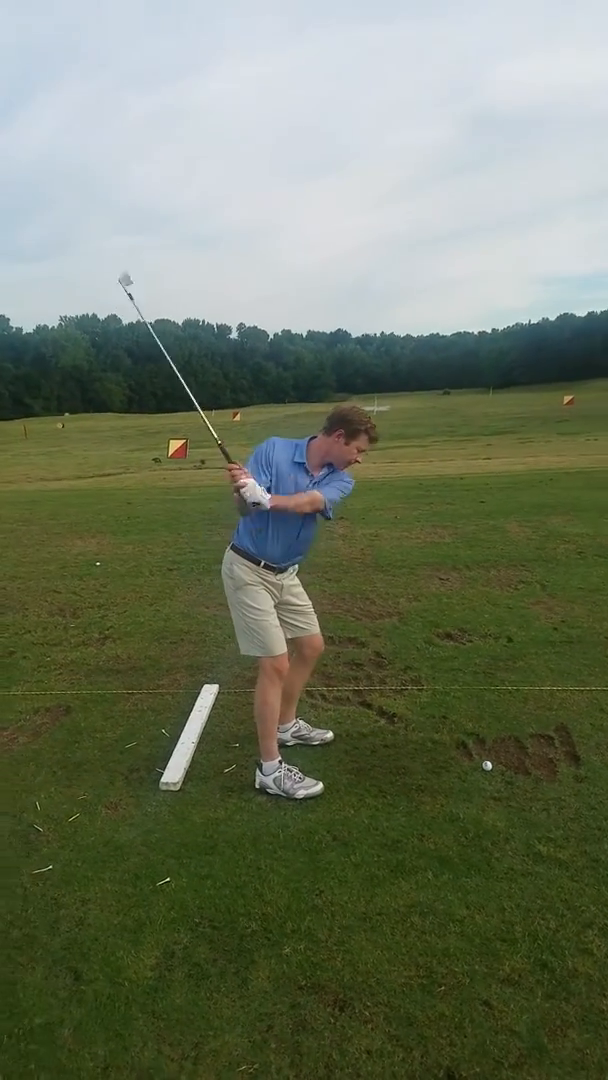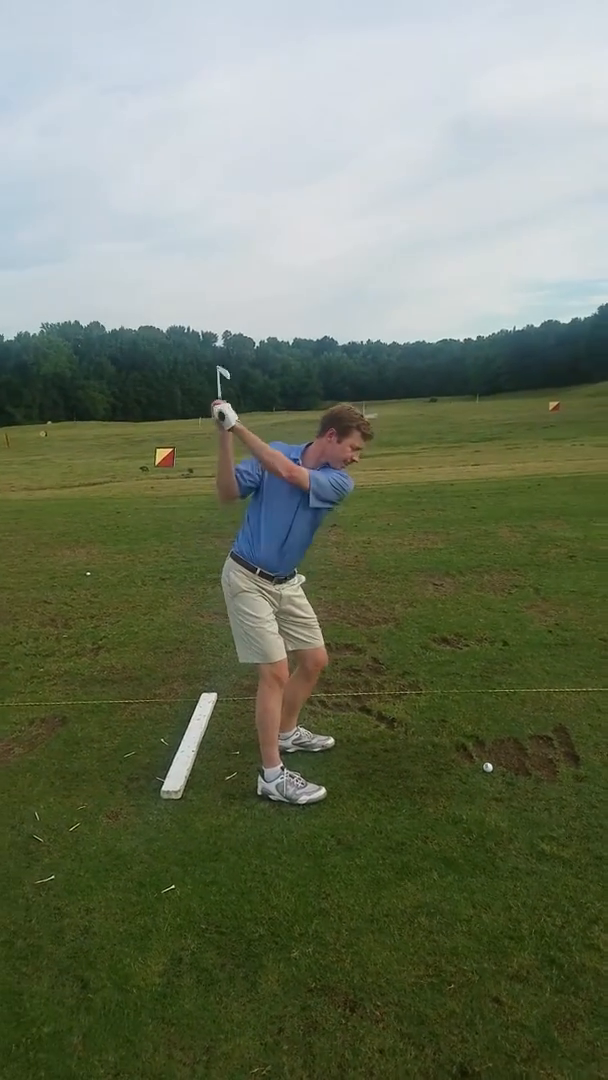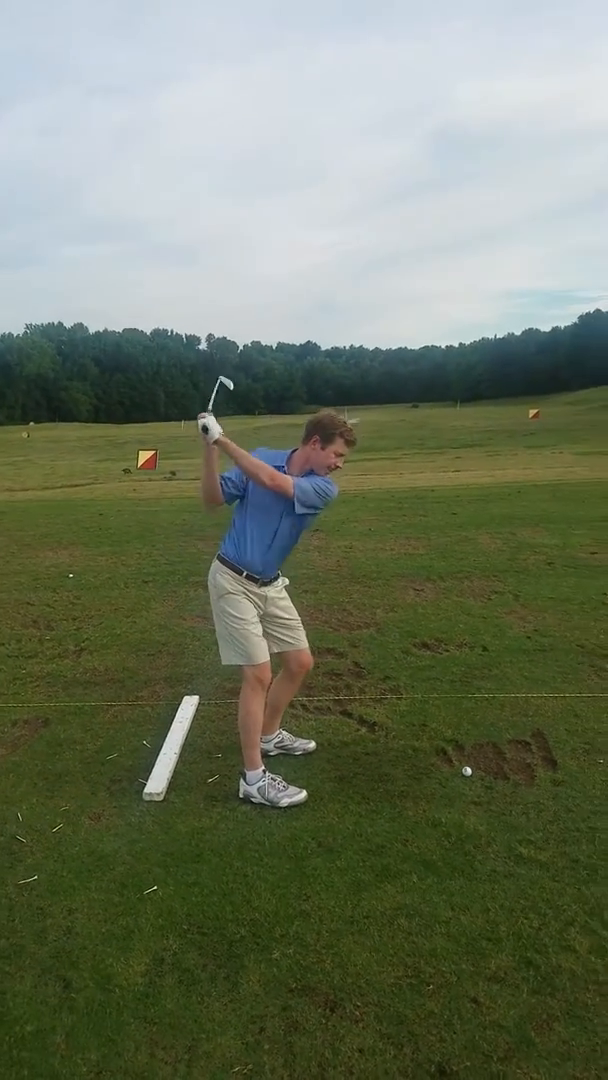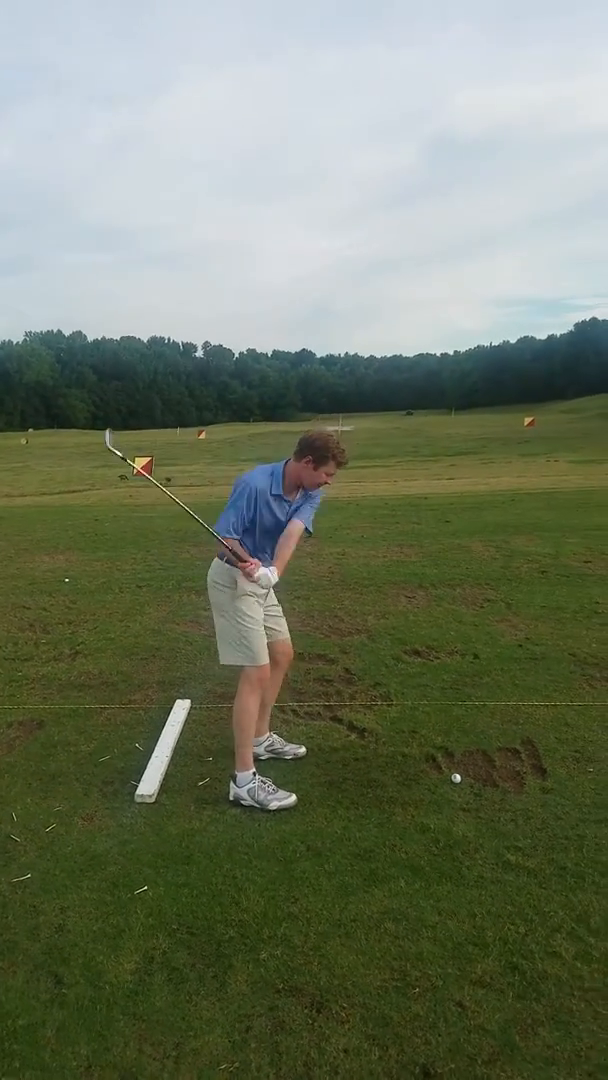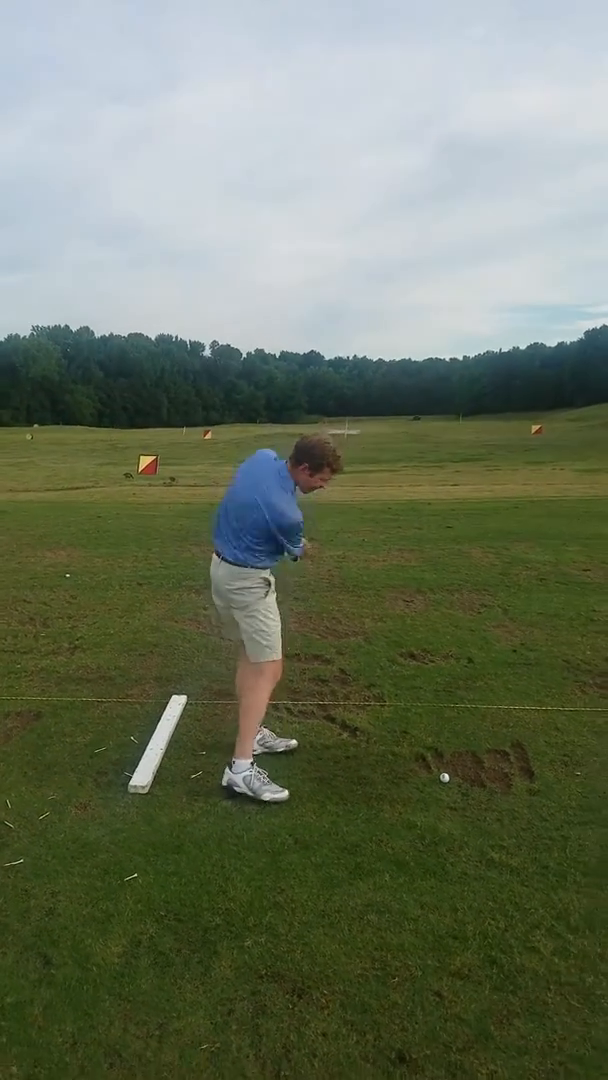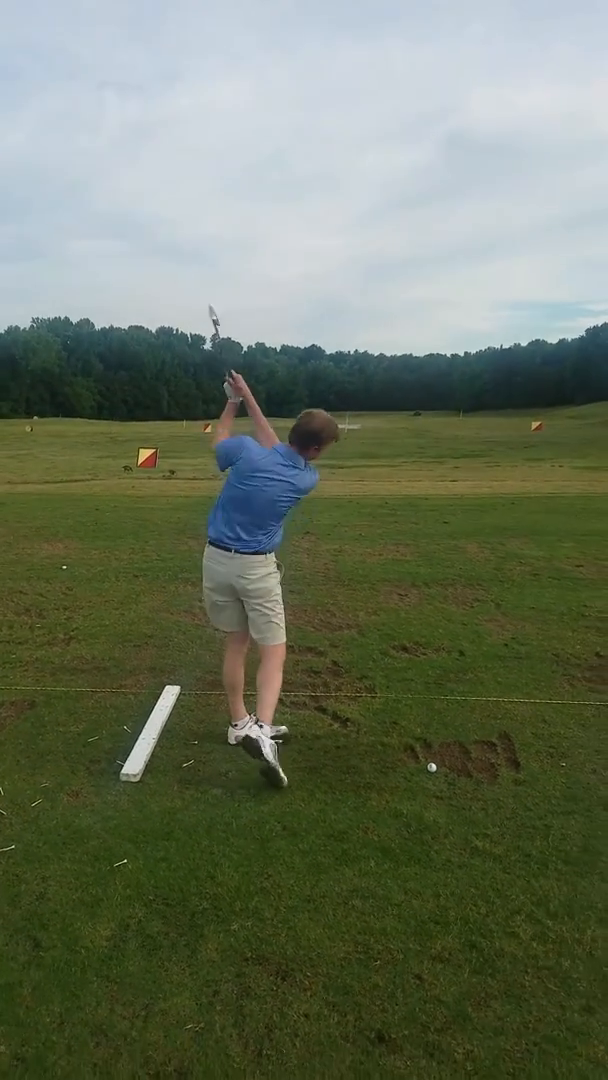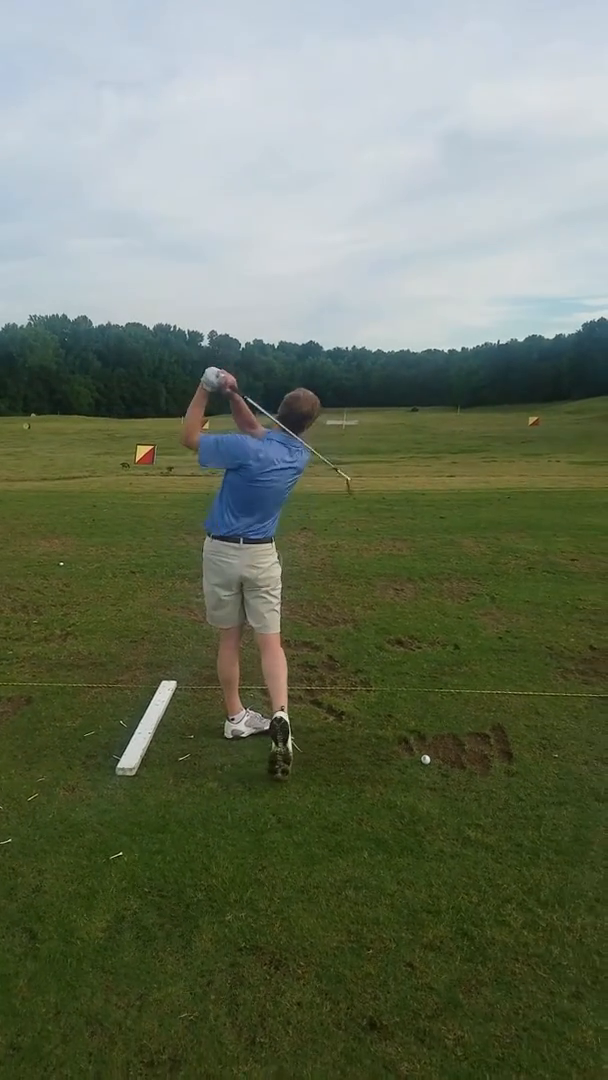
dt=0.2s
person 1, frame 1
left shoulder: (341, 481)
right shoulder: (273, 448)
left elbow: (308, 502)
right elbow: (245, 505)
left wrist: (267, 499)
right wrist: (244, 490)
left hip: (285, 572)
right hip: (247, 569)
left knee: (312, 648)
right knee: (276, 665)
left ankle: (286, 725)
right ankle: (269, 769)
person 1, frame 2
left shoulder: (340, 483)
right shoulder: (276, 452)
left elbow: (287, 472)
right elbow: (227, 493)
left wrist: (238, 428)
right wrist: (225, 436)
left hip: (285, 583)
right hip: (245, 578)
left knee: (315, 661)
right knee: (276, 672)
left ankle: (286, 732)
right ankle: (271, 775)
person 1, frame 3
left shoulder: (324, 488)
right shoulder: (261, 459)
left elbow: (270, 482)
right elbow: (212, 499)
left wrist: (222, 441)
right wrist: (210, 446)
left hip: (271, 584)
right hip: (232, 580)
left knee: (300, 662)
right knee: (258, 674)
left ankle: (269, 734)
right ankle: (253, 777)
person 1, frame 4
left shoulder: (311, 493)
right shoulder: (254, 484)
left elbow: (292, 536)
right elbow: (226, 537)
left wrist: (271, 570)
right wrist: (249, 563)
left hip: (259, 580)
right hip: (234, 579)
left knee: (282, 656)
right knee: (256, 673)
left ankle: (259, 738)
right ankle: (244, 779)
person 1, frame 5
left shoulder: (261, 459)
right shoulder: (288, 513)
right elbow: (295, 551)
right wrist: (302, 547)
left hip: (221, 568)
right hip: (248, 581)
left knee: (252, 653)
right knee: (269, 669)
left ankle: (251, 734)
right ankle: (241, 767)
person 1, frame 6
left shoulder: (246, 451)
right shoulder: (307, 480)
left elbow: (219, 443)
left wrist: (235, 399)
right wrist: (248, 397)
left hip: (216, 558)
right hip: (257, 567)
left knee: (235, 643)
right knee: (273, 652)
left ankle: (241, 723)
right ankle: (261, 729)
person 1, frame 7
left shoulder: (247, 451)
right shoulder: (300, 457)
left elbow: (189, 437)
right elbow: (257, 432)
left wrist: (205, 388)
right wrist: (234, 396)
left hip: (221, 551)
right hip: (261, 555)
left knee: (229, 639)
right knee: (270, 641)
left ankle: (235, 717)
right ankle: (280, 714)
